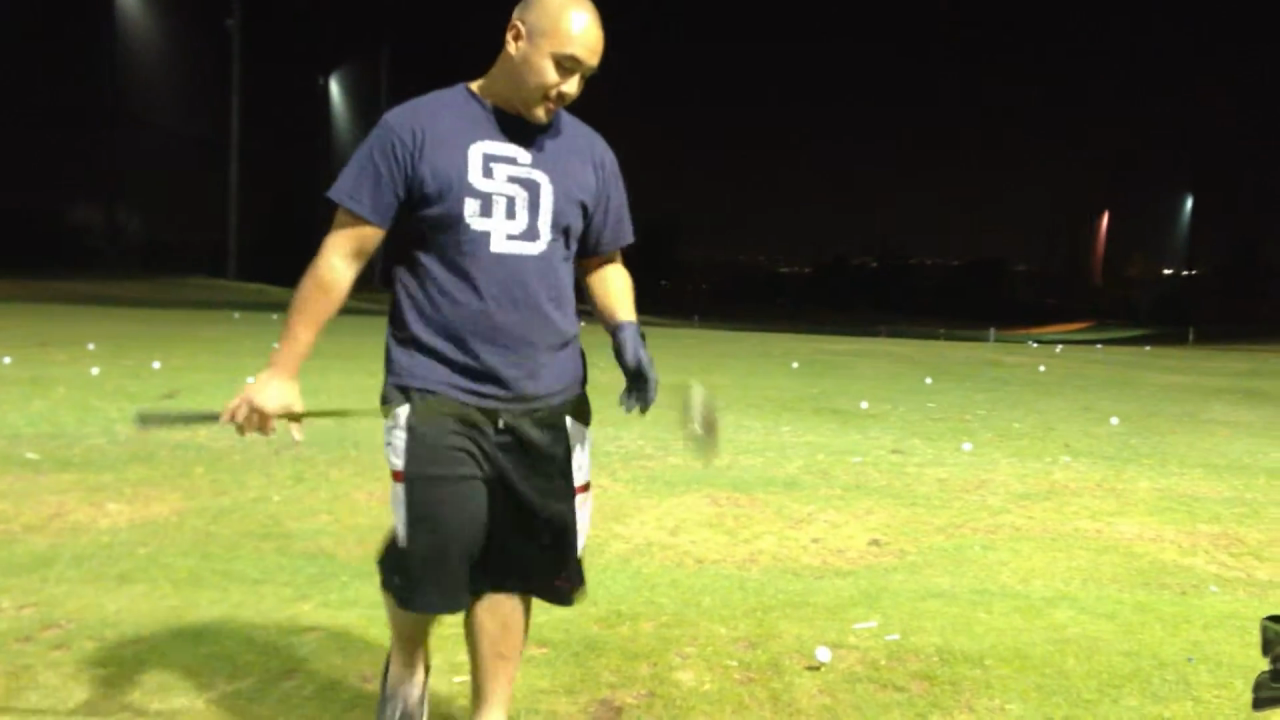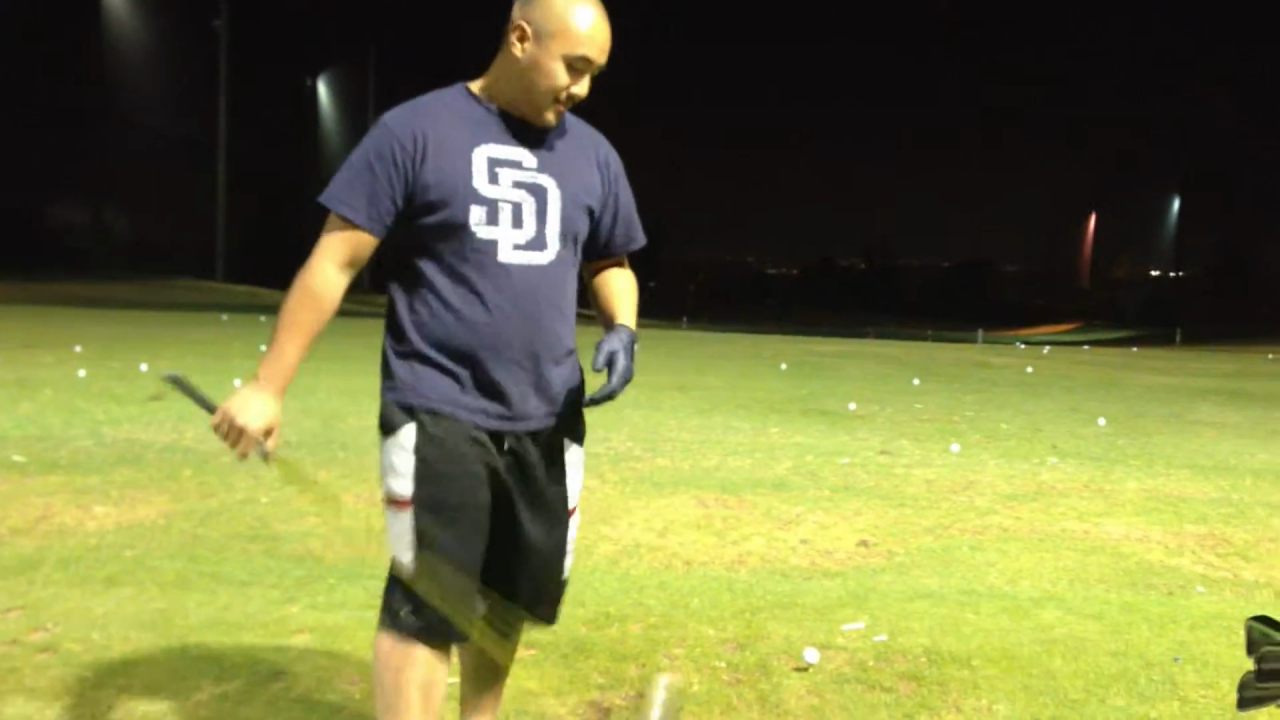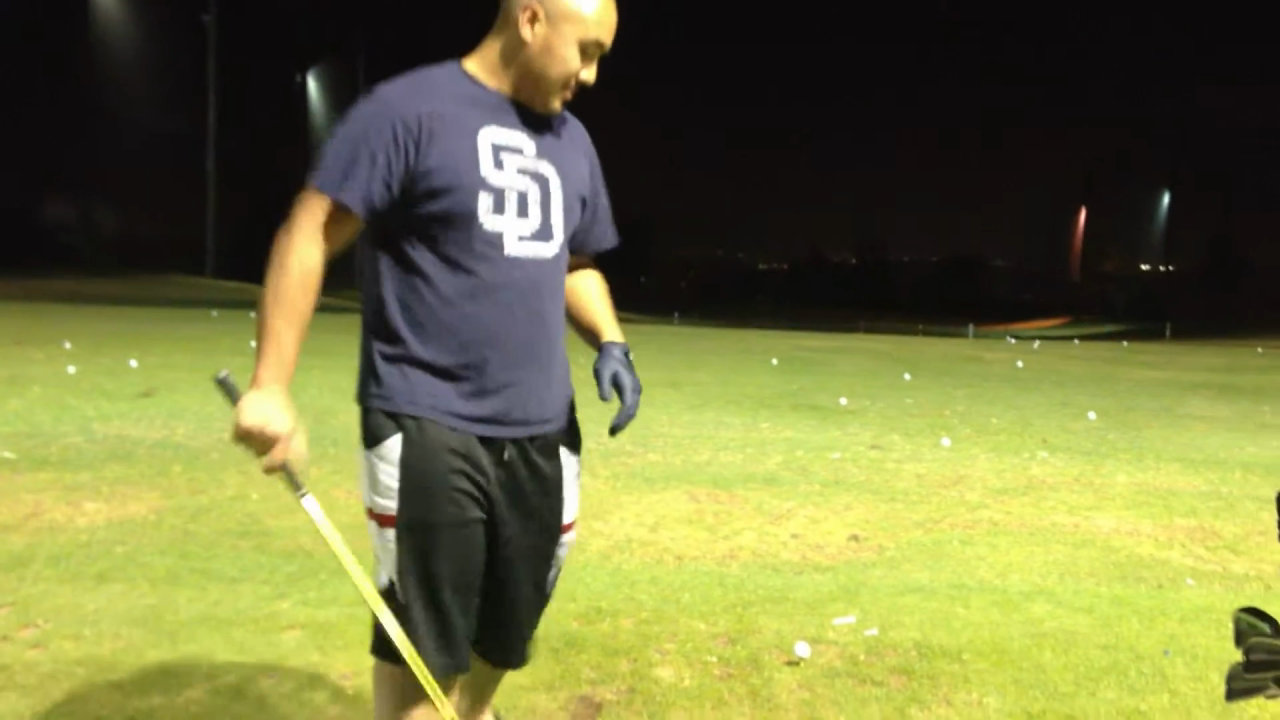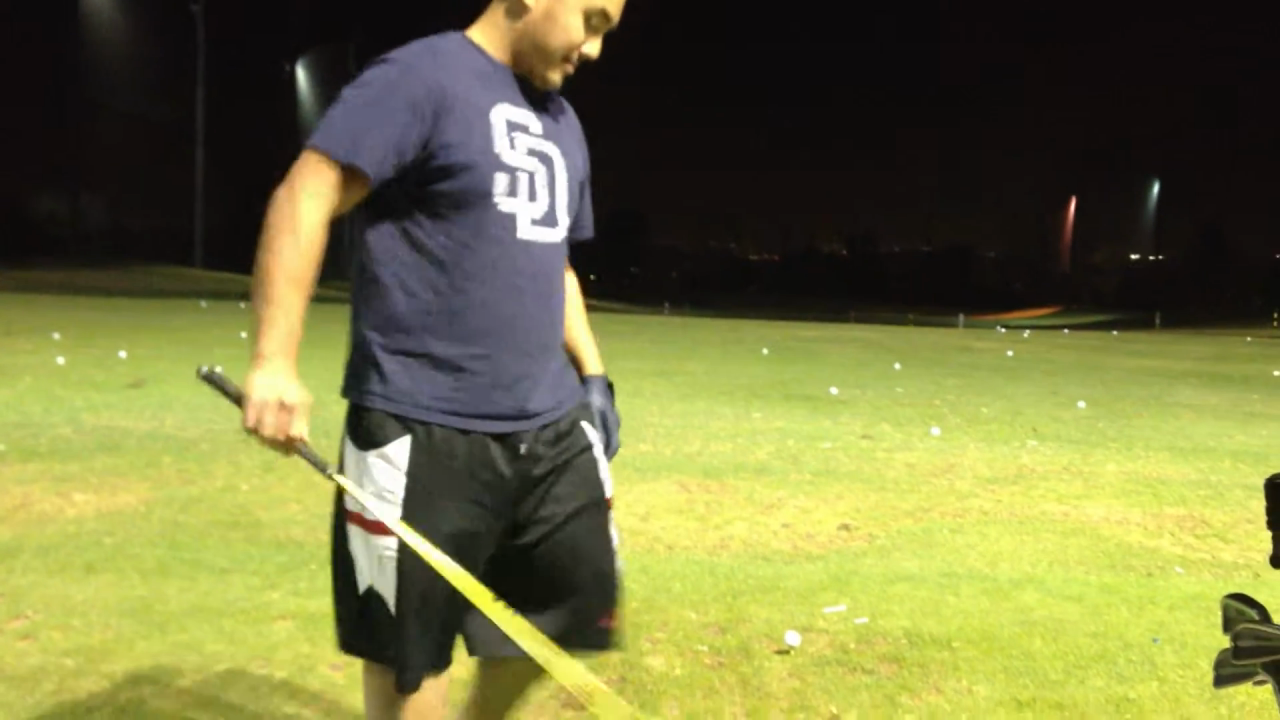
dt=0.2s
person 1, frame 1
left shoulder: (589, 154)
right shoulder: (416, 130)
left elbow: (603, 263)
right elbow: (343, 254)
left wrist: (625, 331)
right wrist: (283, 369)
left hip: (547, 404)
right hip: (438, 395)
left knee: (510, 577)
right knee: (431, 566)
person 1, frame 2
left shoulder: (592, 155)
right shoulder: (416, 132)
left elbow: (610, 263)
right elbow: (334, 261)
left wrist: (622, 330)
right wrist: (268, 385)
left hip: (544, 420)
right hip: (437, 412)
left knee: (504, 597)
right knee: (426, 605)
person 1, frame 3
left shoulder: (571, 143)
right shoulder: (412, 110)
right elbow: (307, 237)
left wrist: (611, 343)
right wrist: (271, 386)
left hip: (540, 429)
right hip: (427, 423)
left knee: (502, 622)
right knee: (423, 636)
person 1, frame 4
left shoulder: (562, 121)
right shoulder: (423, 80)
right elbow: (304, 200)
left wrist: (592, 370)
right wrist: (275, 361)
left hip: (547, 423)
right hip: (423, 425)
left knee: (569, 605)
right knee: (410, 639)
